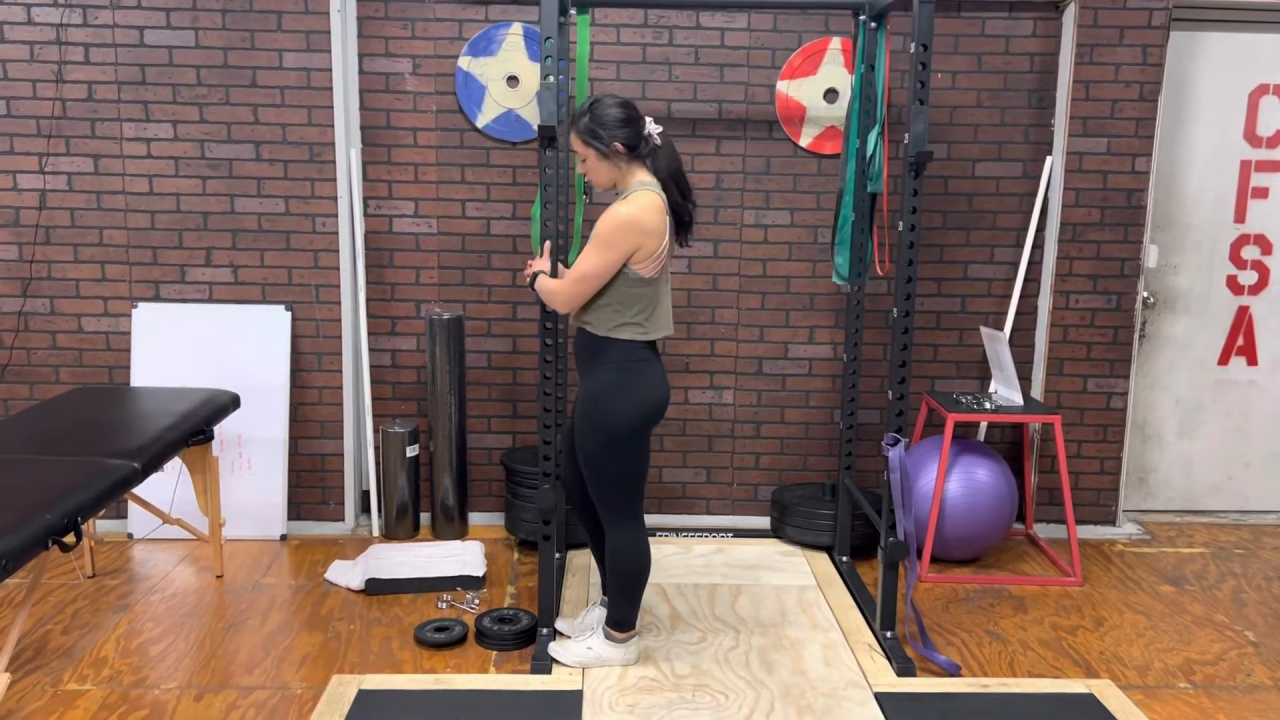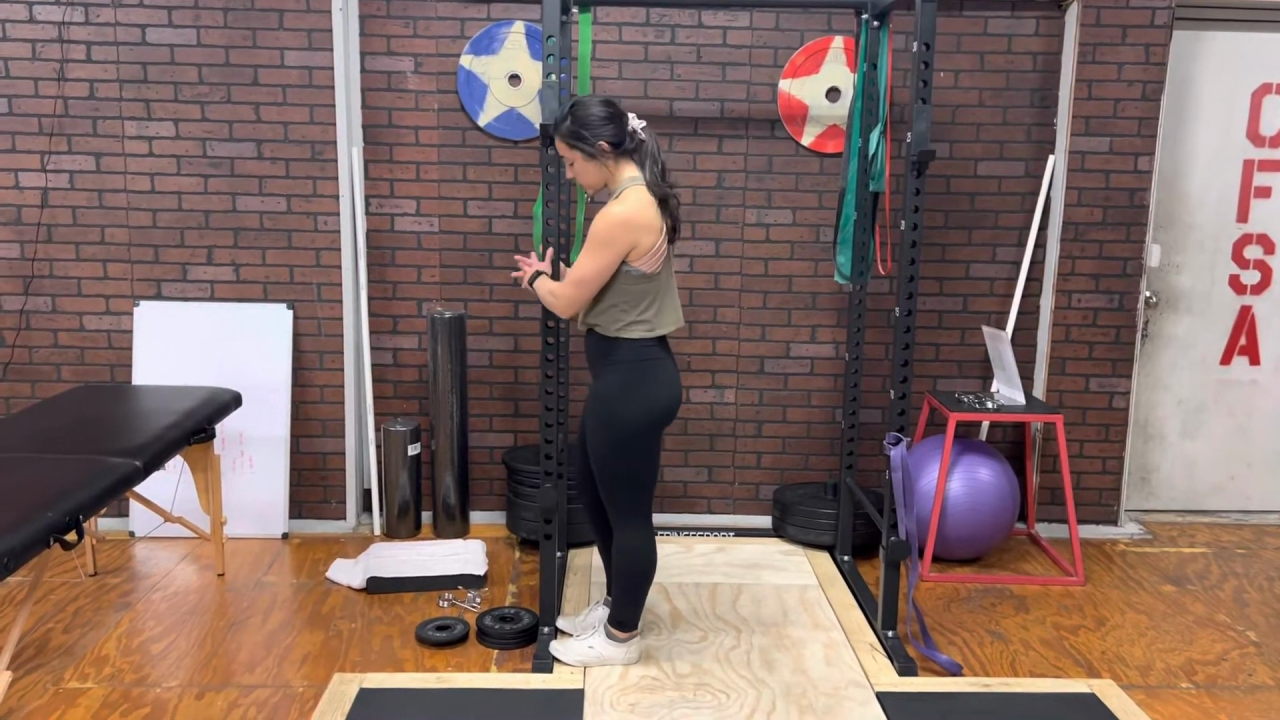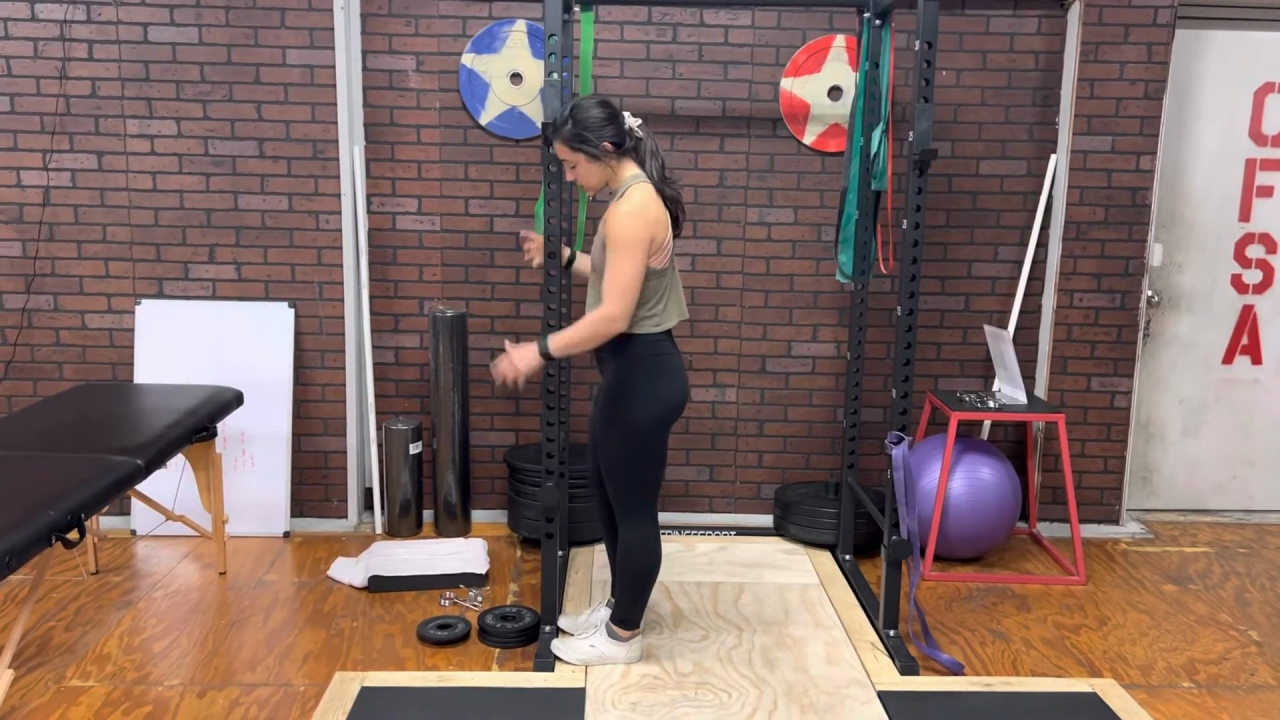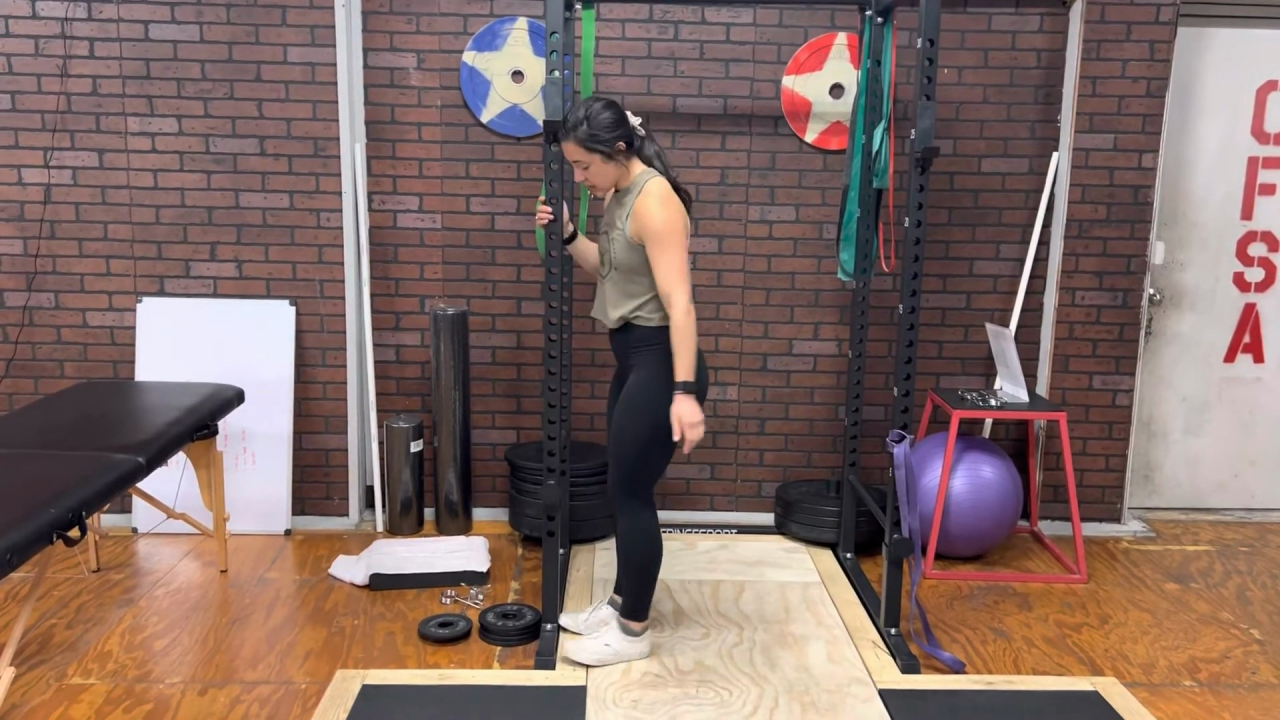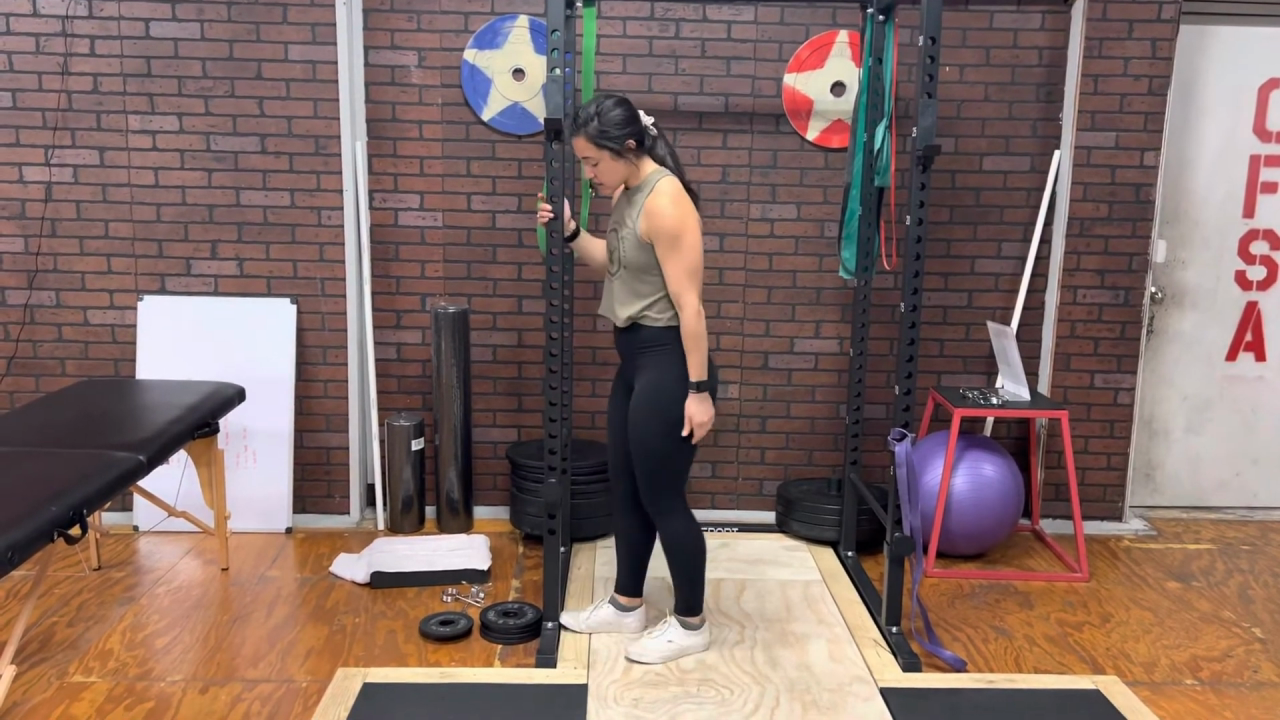
dt=0.3s
person 1, frame 1
left shoulder: (627, 214)
right shoulder: (650, 200)
left elbow: (567, 297)
left wrist: (539, 277)
right wrist: (556, 273)
left hip: (620, 380)
right hip: (617, 373)
left knee: (618, 511)
right knee: (581, 491)
left ankle: (618, 637)
right ankle: (613, 606)
person 1, frame 2
left shoulder: (622, 213)
right shoulder: (640, 197)
left elbow: (568, 303)
left wrist: (536, 278)
right wrist: (554, 274)
left hip: (632, 379)
right hip: (627, 371)
left knee: (627, 511)
right knee: (593, 490)
left ankle: (621, 636)
right ankle: (616, 604)
person 1, frame 3
left shoulder: (633, 210)
right shoulder: (629, 197)
left elbow: (614, 315)
left wrist: (539, 352)
right wrist: (558, 256)
left hip: (644, 374)
right hip: (631, 370)
left knee: (634, 508)
right knee: (611, 495)
left ankle: (622, 635)
right ankle: (620, 605)
person 1, frame 4
left shoulder: (654, 202)
right shoulder: (619, 195)
left elbow: (679, 303)
left wrist: (684, 392)
right wrist: (567, 234)
left hip: (658, 359)
right hip: (633, 357)
left knee: (630, 495)
right knee: (625, 491)
left ankle: (632, 630)
right ankle: (624, 603)
person 1, frame 5
left shoulder: (666, 201)
right shoulder: (628, 192)
left elbow: (690, 305)
left wrist: (698, 390)
right wrist: (570, 231)
left hip: (669, 363)
right hip: (636, 360)
left knee: (663, 498)
right knee: (626, 488)
left ankle: (690, 623)
right ankle: (627, 604)
